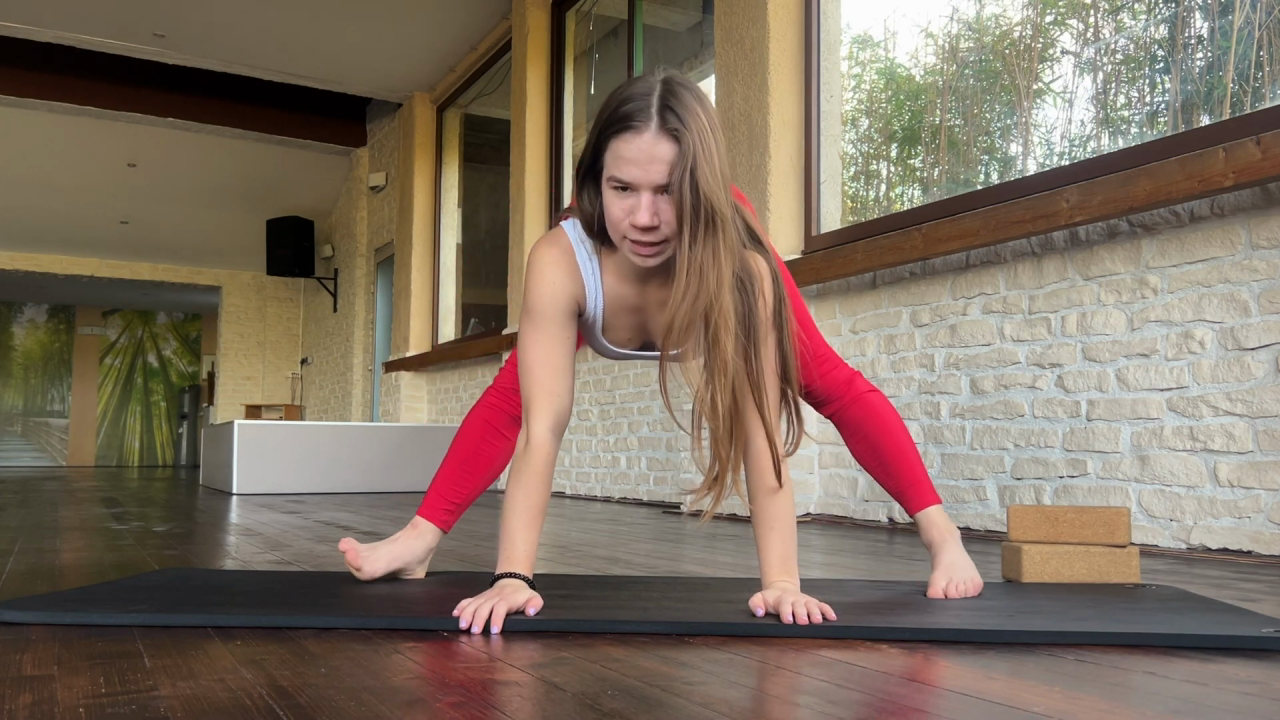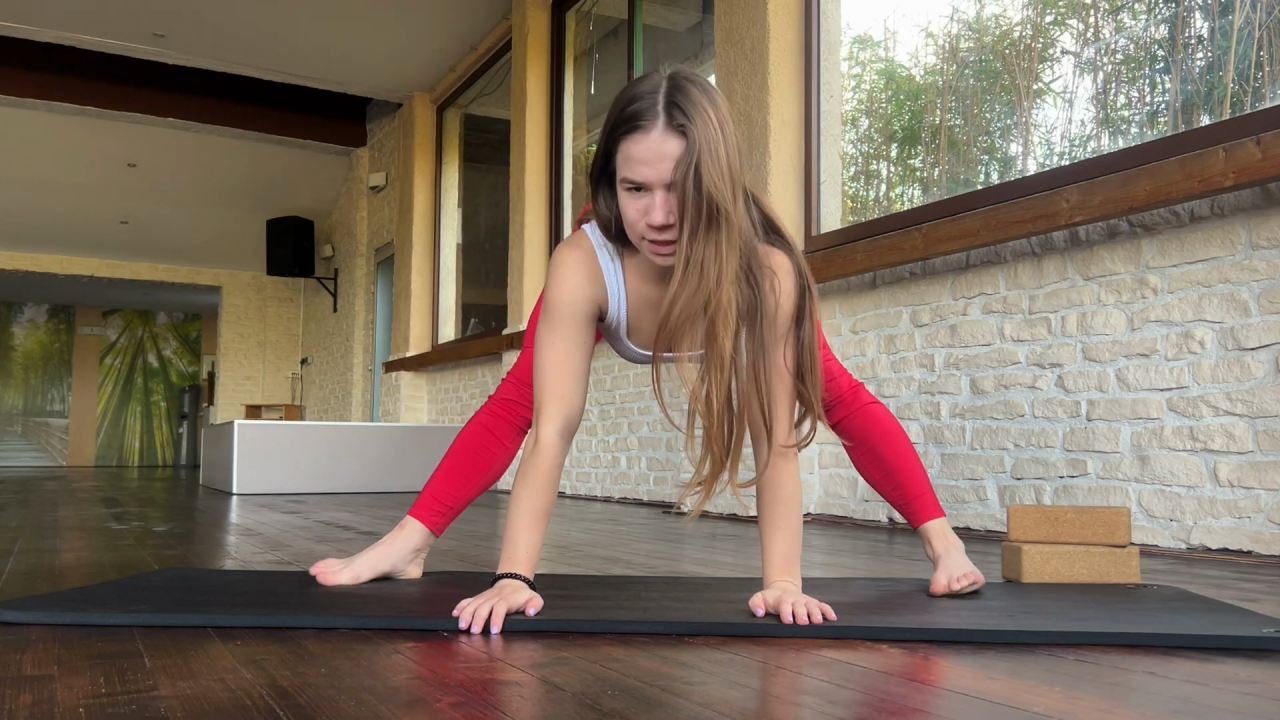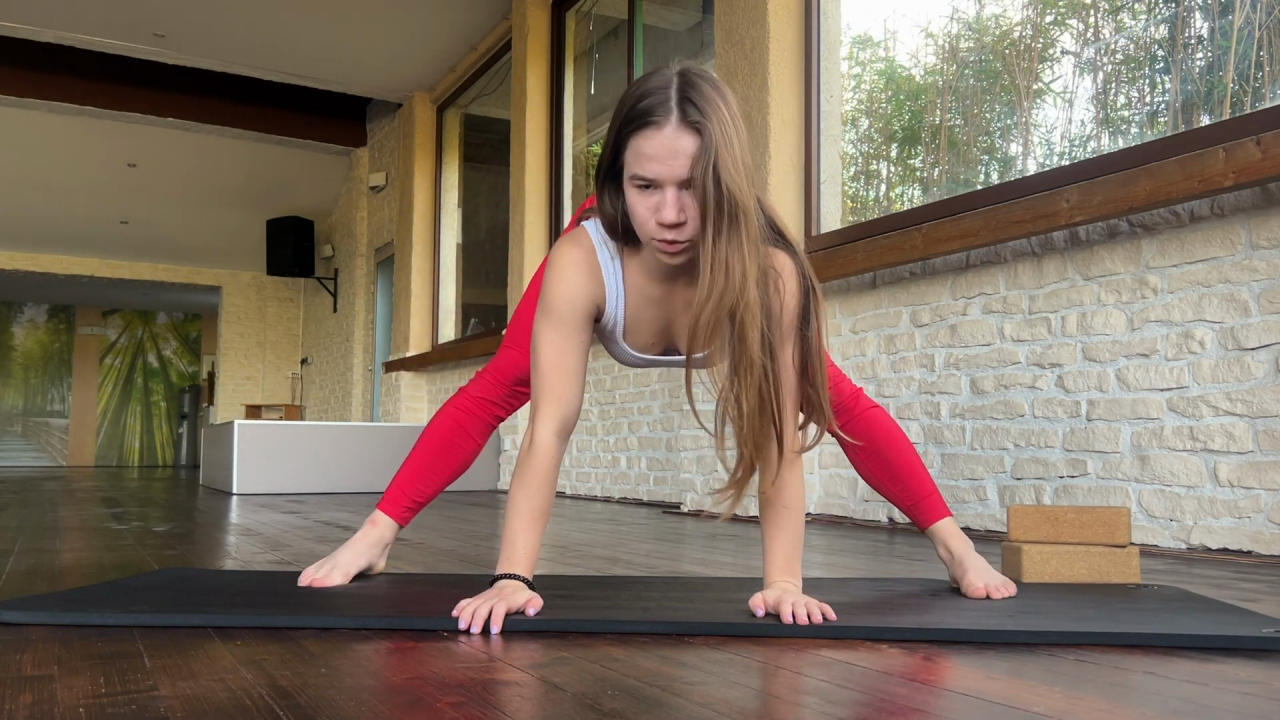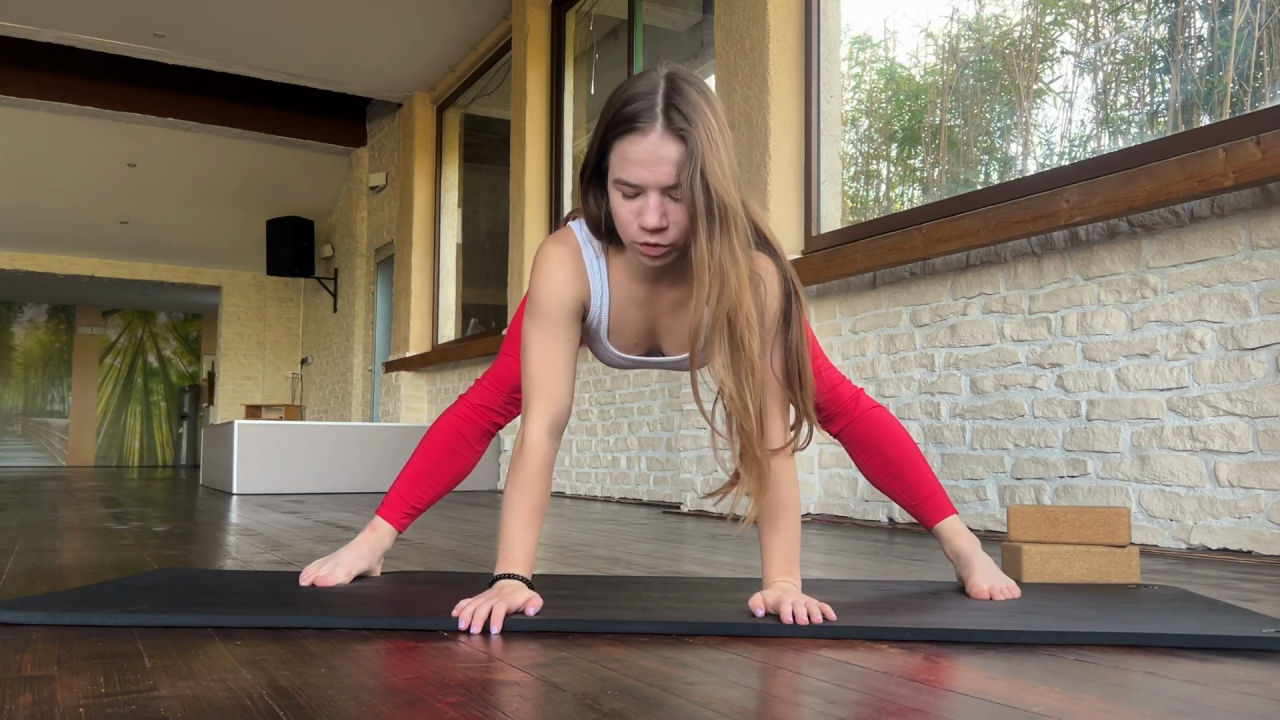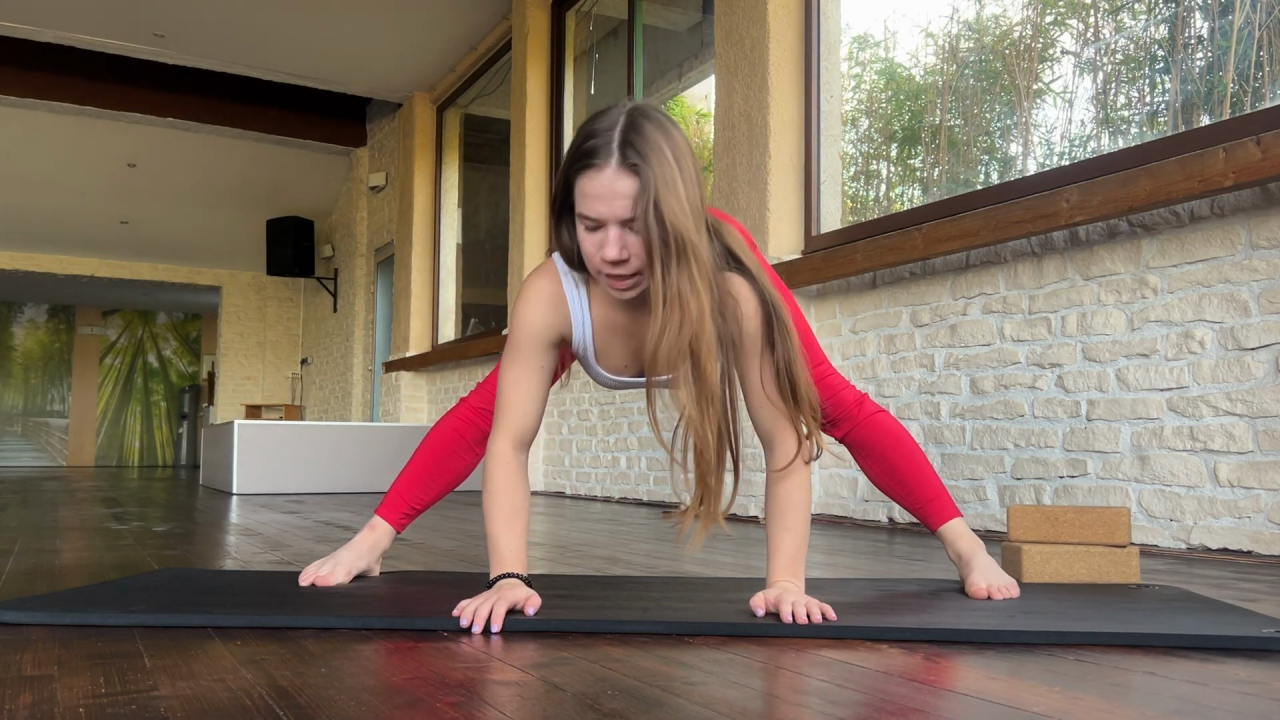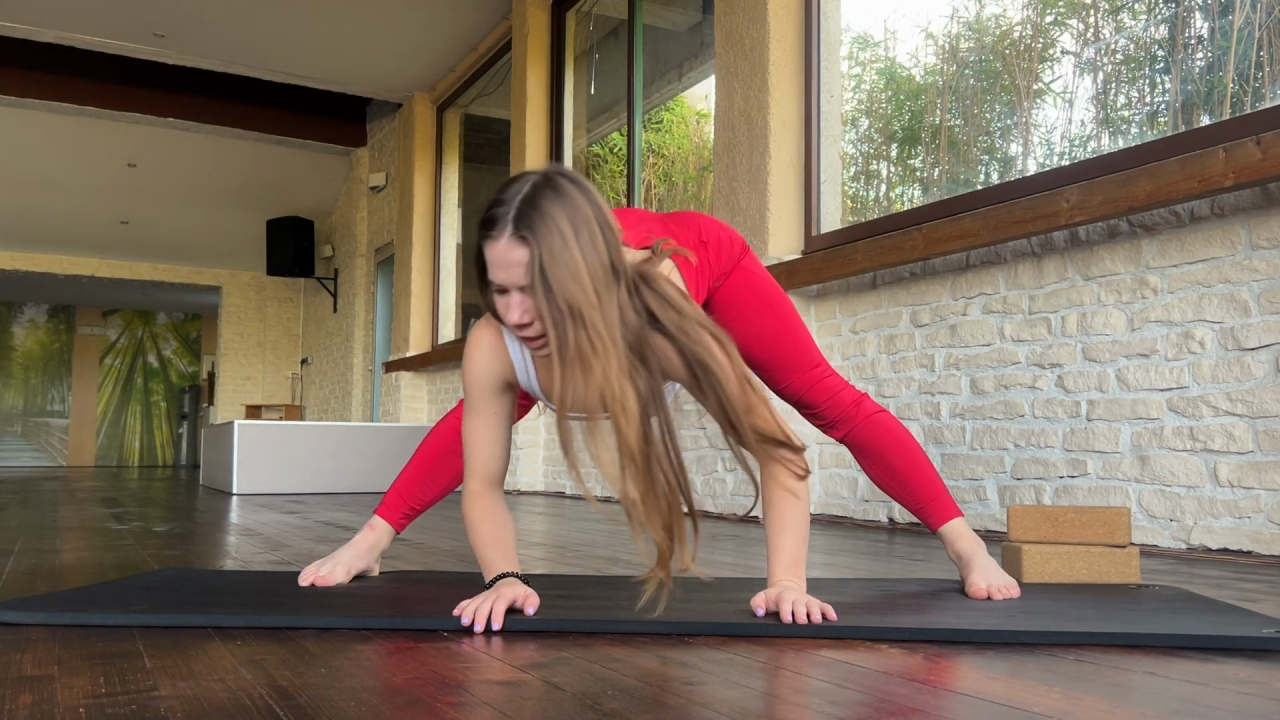
dt=0.3s
person 1, frame 1
left shoulder: (739, 263)
right shoulder: (562, 258)
left elbow: (760, 429)
right elbow: (540, 424)
right wrist: (512, 577)
left hip: (708, 240)
right hip: (595, 236)
left knee: (830, 381)
right knee: (511, 390)
left ankle: (941, 536)
right ankle: (420, 539)
person 1, frame 2
left shoulder: (766, 268)
right shoulder: (585, 263)
left elbow: (777, 434)
right elbow: (551, 426)
left wrist: (783, 582)
right wrist: (514, 577)
left hip: (725, 257)
right hip: (617, 259)
left knee: (836, 395)
right knee: (517, 397)
left ankle: (941, 543)
right ankle: (409, 545)
person 1, frame 3
left shoulder: (769, 270)
right shoulder: (582, 261)
left elbow: (779, 433)
right elbow: (550, 428)
left wrist: (784, 582)
right wrist: (512, 576)
left hip: (724, 266)
right hip: (610, 263)
left knee: (832, 399)
right knee: (493, 389)
left ankle: (953, 547)
right ankle: (375, 539)
person 1, frame 4
left shoulder: (748, 270)
right shoulder: (568, 262)
left elbow: (773, 434)
right elbow: (541, 427)
left wrist: (783, 581)
right wrist: (512, 576)
left hip: (711, 270)
right hip: (602, 270)
left knee: (832, 401)
right knee: (490, 399)
left ankle: (960, 544)
right ankle: (373, 542)
person 1, frame 5
right shoulder: (550, 294)
right elbow: (505, 441)
right hip: (589, 293)
left knee: (836, 404)
right knee: (483, 405)
left ankle: (965, 546)
right ankle: (372, 540)
person 1, frame 6
right shoulder: (487, 347)
left elbow: (779, 448)
right elbow: (481, 478)
right wrist: (503, 577)
left hip: (700, 247)
right hip: (603, 242)
left knee: (832, 401)
right knee: (475, 415)
left ankle: (966, 546)
right ankle: (370, 543)
